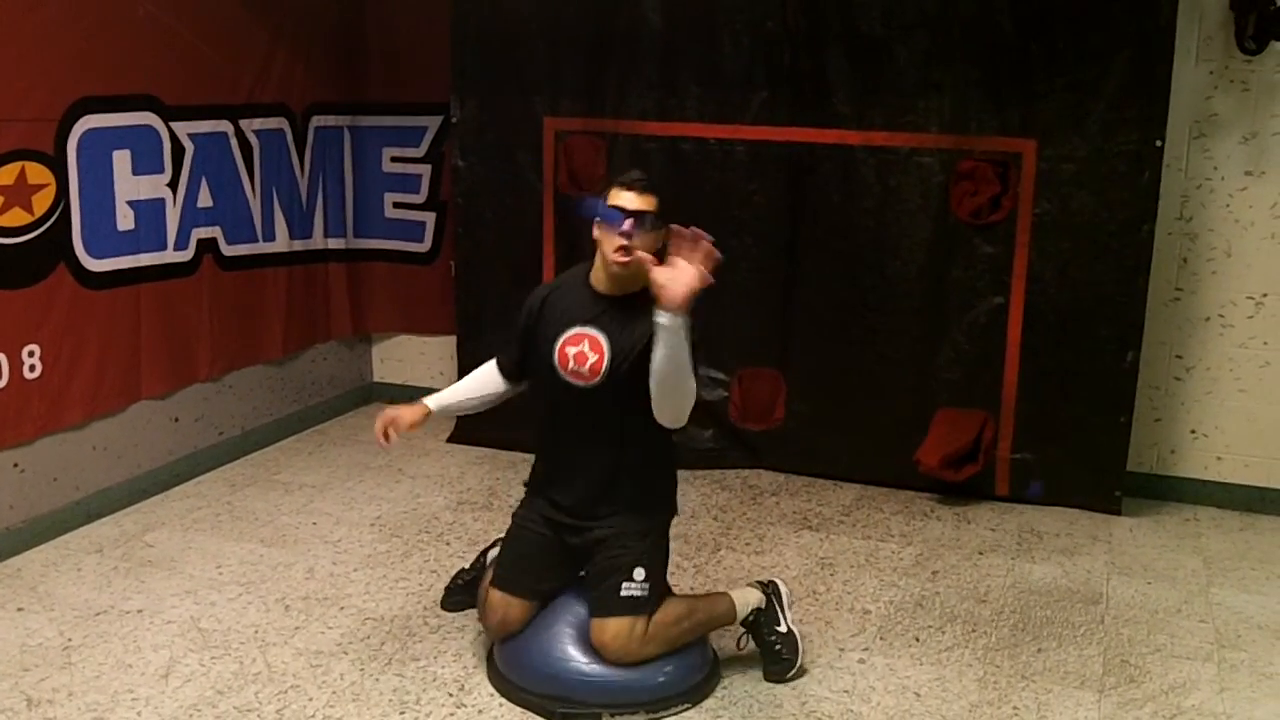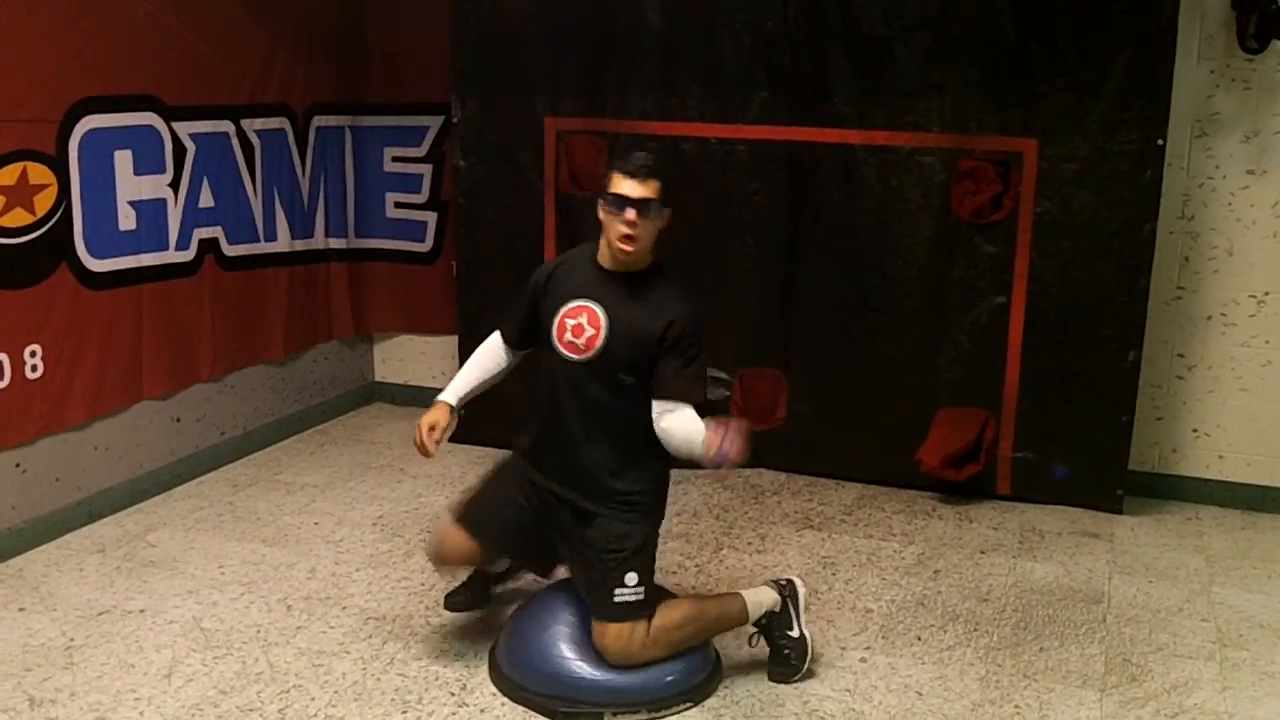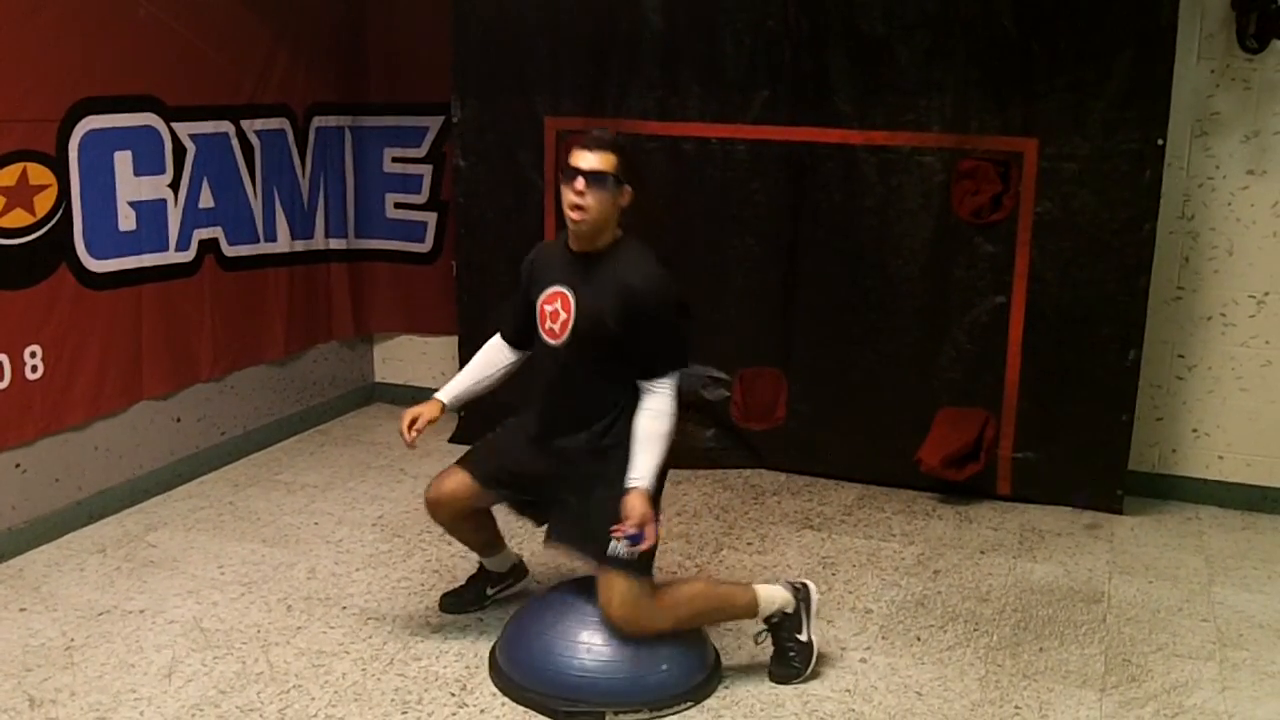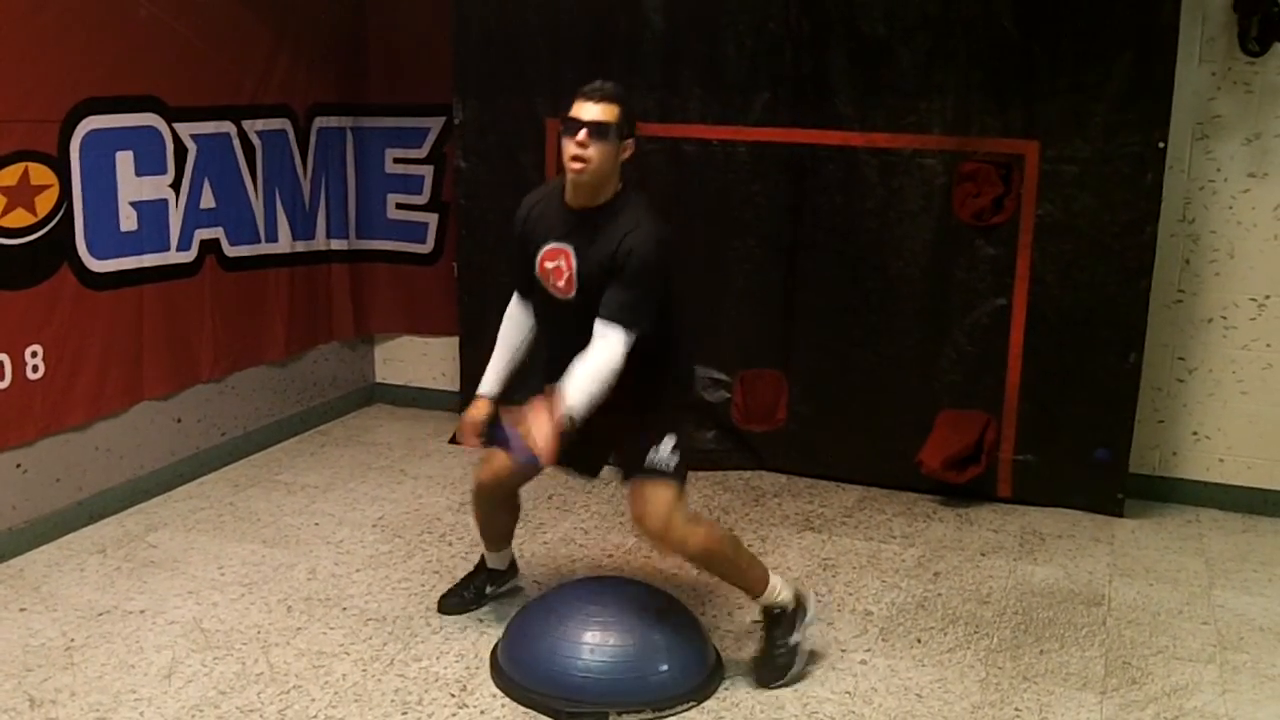
dt=0.2s
person 1, frame 1
left shoulder: (658, 313)
right shoulder: (551, 300)
left elbow: (672, 414)
right elbow: (505, 377)
left wrist: (672, 314)
right wrist: (427, 407)
left hip: (630, 503)
right hip: (552, 494)
left knee: (617, 641)
right knee: (500, 622)
left ankle: (755, 603)
right ankle: (501, 558)
person 1, frame 2
left shoulder: (673, 309)
right shoulder: (558, 274)
left elbow: (672, 416)
right elbow: (508, 342)
left wrist: (704, 439)
right wrist: (447, 401)
left hip: (621, 489)
right hip: (542, 465)
left knee: (621, 645)
right knee: (449, 550)
left ankle: (771, 603)
right ankle: (501, 558)
person 1, frame 3
left shoulder: (641, 282)
right shoulder: (542, 261)
left elbow: (658, 390)
right elbow: (510, 344)
left wrist: (639, 485)
right wrist: (443, 399)
left hip: (612, 452)
right hip: (544, 431)
left knee: (628, 610)
right knee: (444, 497)
left ankle: (782, 602)
right ankle: (502, 569)
person 1, frame 4
left shoulder: (636, 235)
right shoulder: (536, 210)
left elbow: (611, 343)
right elbow: (525, 304)
left wrist: (559, 413)
right wrist: (486, 392)
left hip: (640, 386)
right hip: (563, 381)
left knee: (662, 523)
right knee: (490, 476)
left ankle: (783, 603)
right ankle: (497, 567)
